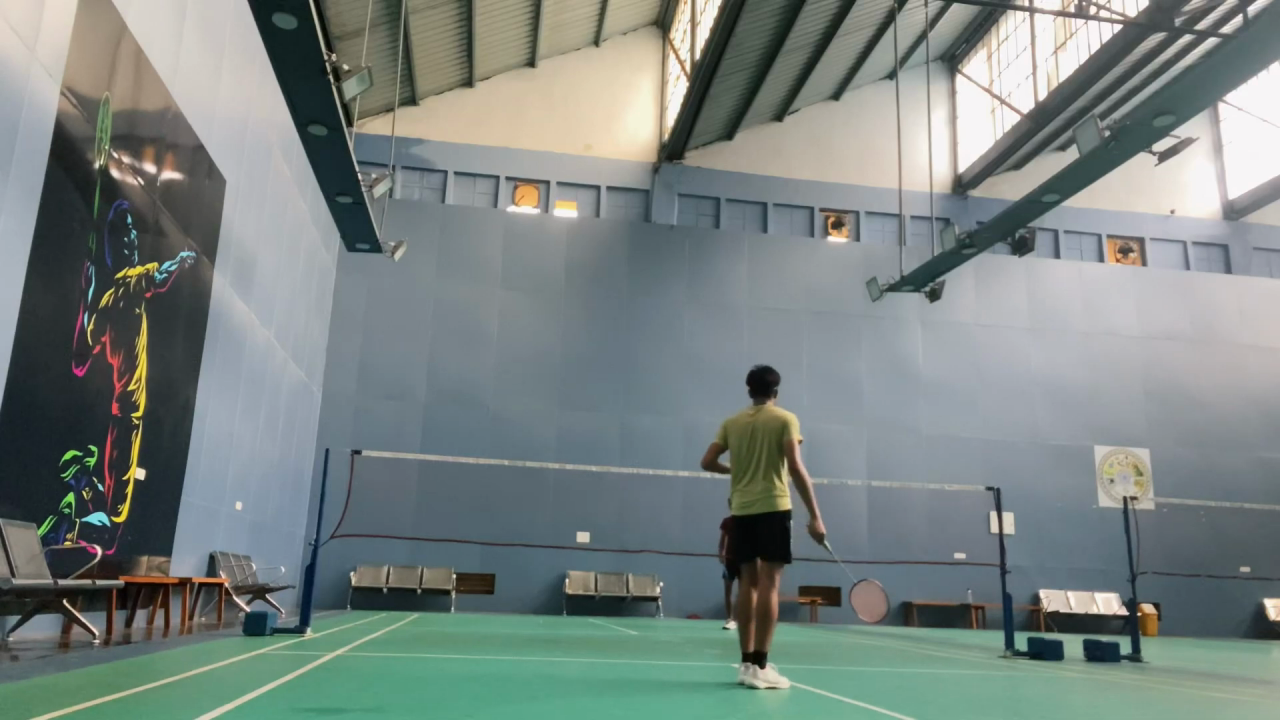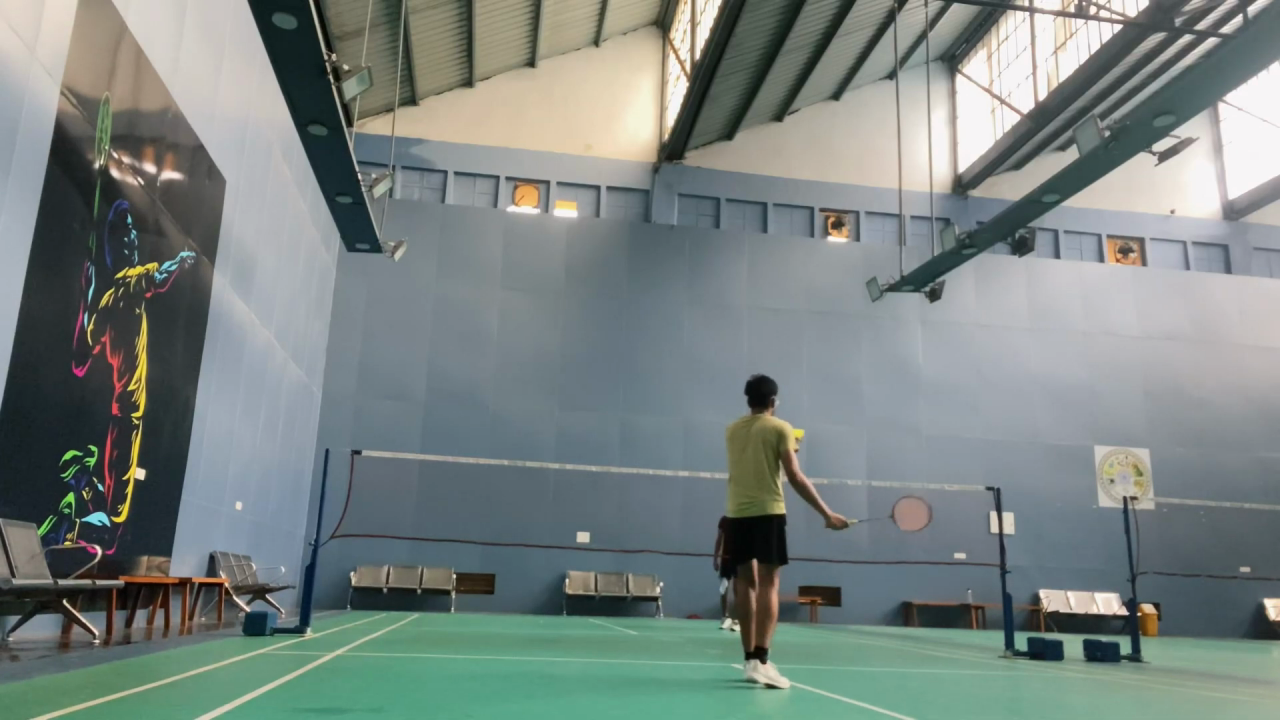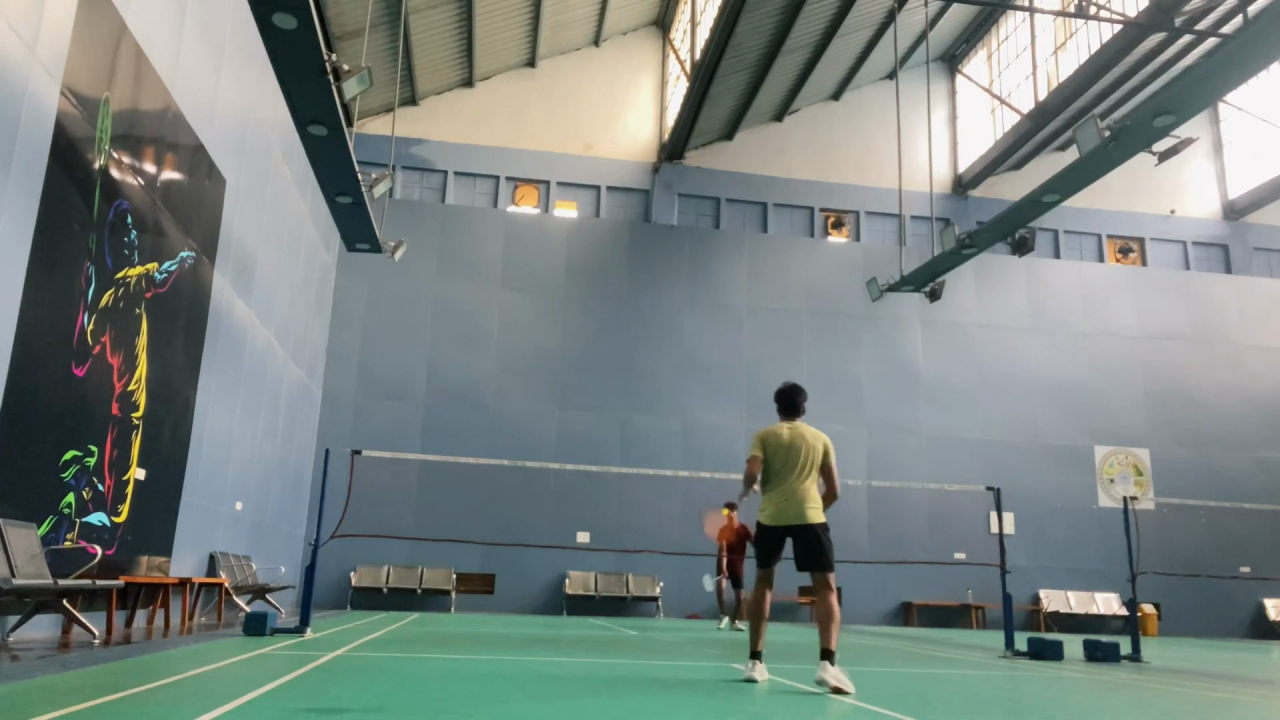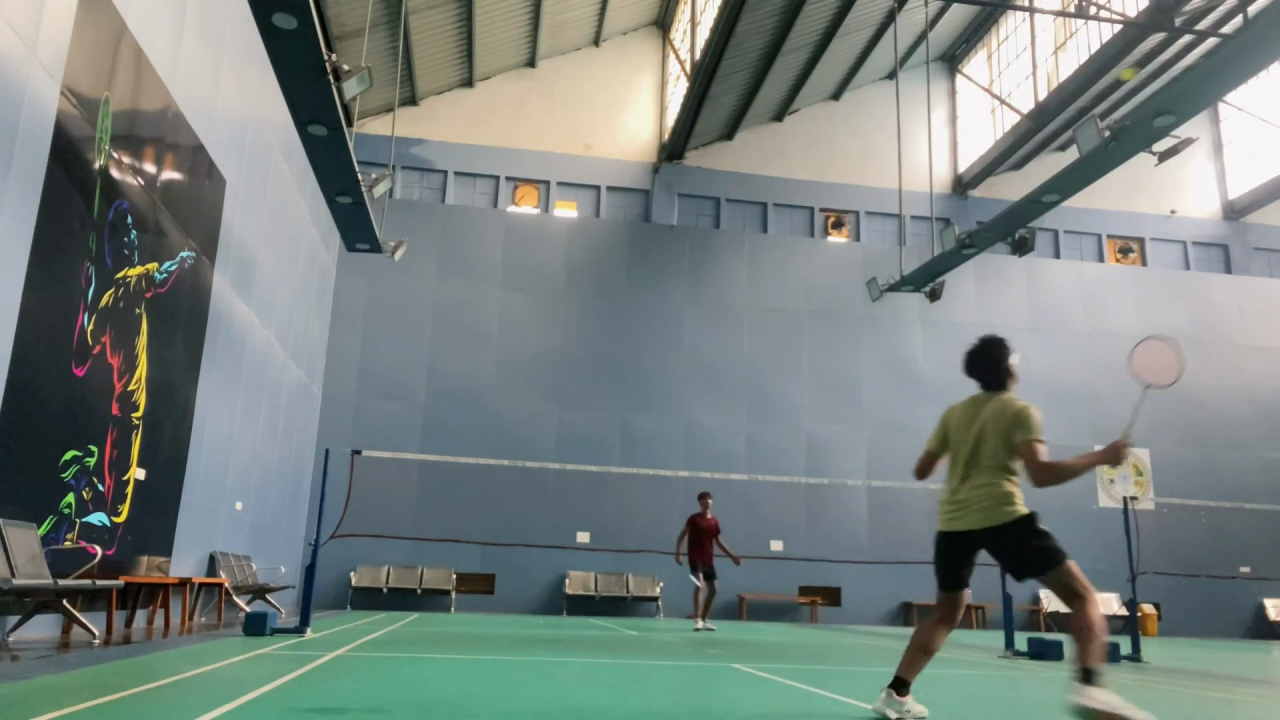
dt=1s
person 1, frame 1
left shoulder: (138, 278)
right shoulder: (105, 289)
left elbow: (159, 276)
right elbow: (81, 355)
left wrist: (177, 264)
right wrist: (85, 300)
left hip: (130, 395)
left knee: (119, 475)
left ankle: (111, 534)
person 1, frame 2
left shoulder: (137, 279)
right shoulder: (106, 289)
left elbow: (159, 277)
right elbow: (81, 358)
left wrist: (178, 264)
right wrist: (86, 300)
left hip: (129, 394)
left knee: (120, 469)
right knee: (101, 467)
left ankle: (111, 530)
person 1, frame 3
left shoulder: (138, 278)
right shoulder: (103, 288)
left elbow: (158, 277)
right elbow: (80, 358)
left wrist: (176, 265)
right wrist: (86, 300)
left hip: (129, 395)
left knee: (119, 471)
left ankle: (112, 529)
person 1, frame 4
left shoulder: (139, 278)
right shoulder: (103, 289)
left elbow: (159, 277)
right elbow: (81, 357)
left wrist: (177, 264)
right wrist: (86, 301)
left hip: (129, 394)
right hip: (108, 396)
left knee: (120, 472)
left ankle: (112, 530)
person 2, frame 1
left shoulder: (731, 423)
right shoulder: (785, 419)
left elbow: (707, 462)
right elbow: (796, 469)
right wrist: (815, 516)
left hip: (741, 510)
right hip: (774, 508)
left knee: (748, 583)
right knee: (769, 584)
left ankle: (747, 663)
right ankle: (760, 666)
person 2, frame 2
left shoulder: (732, 430)
right shoulder: (779, 428)
right elbow: (794, 477)
right wrist: (827, 513)
left hip: (736, 513)
right hip: (767, 512)
left knee: (746, 583)
right knee: (768, 584)
left ankle: (751, 659)
right ankle: (760, 661)
person 2, frame 3
left shoulder: (765, 435)
right shoulder: (821, 439)
left elbow: (750, 474)
right elbow: (833, 491)
left wrist: (749, 487)
left hip: (771, 517)
right hip: (811, 516)
left knee: (763, 583)
right knee: (826, 590)
left ankle: (755, 661)
right ankle: (827, 663)
person 2, frame 4
left shoulder: (953, 414)
right shoulder: (1019, 412)
left elbow: (921, 470)
right elbow: (1040, 474)
right wrist: (1101, 457)
left hip: (953, 523)
right hip: (1003, 516)
left knee: (945, 614)
right knee: (1083, 599)
right ankle: (1089, 688)
